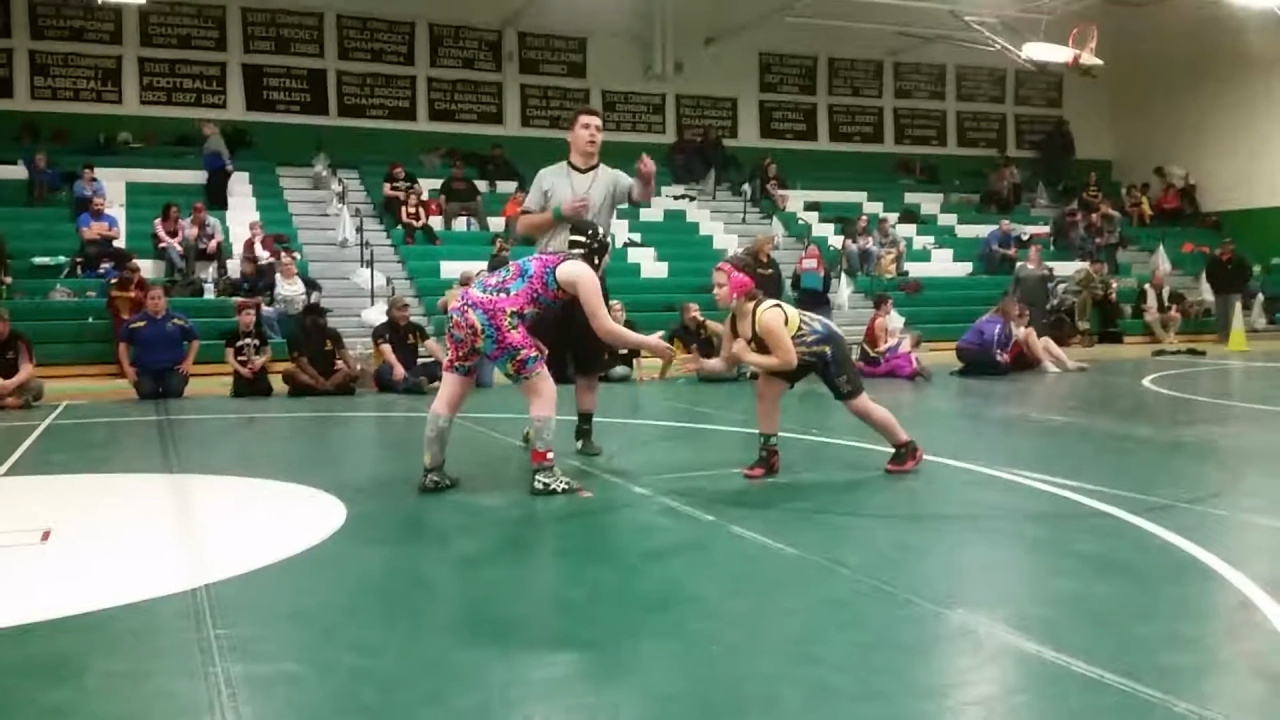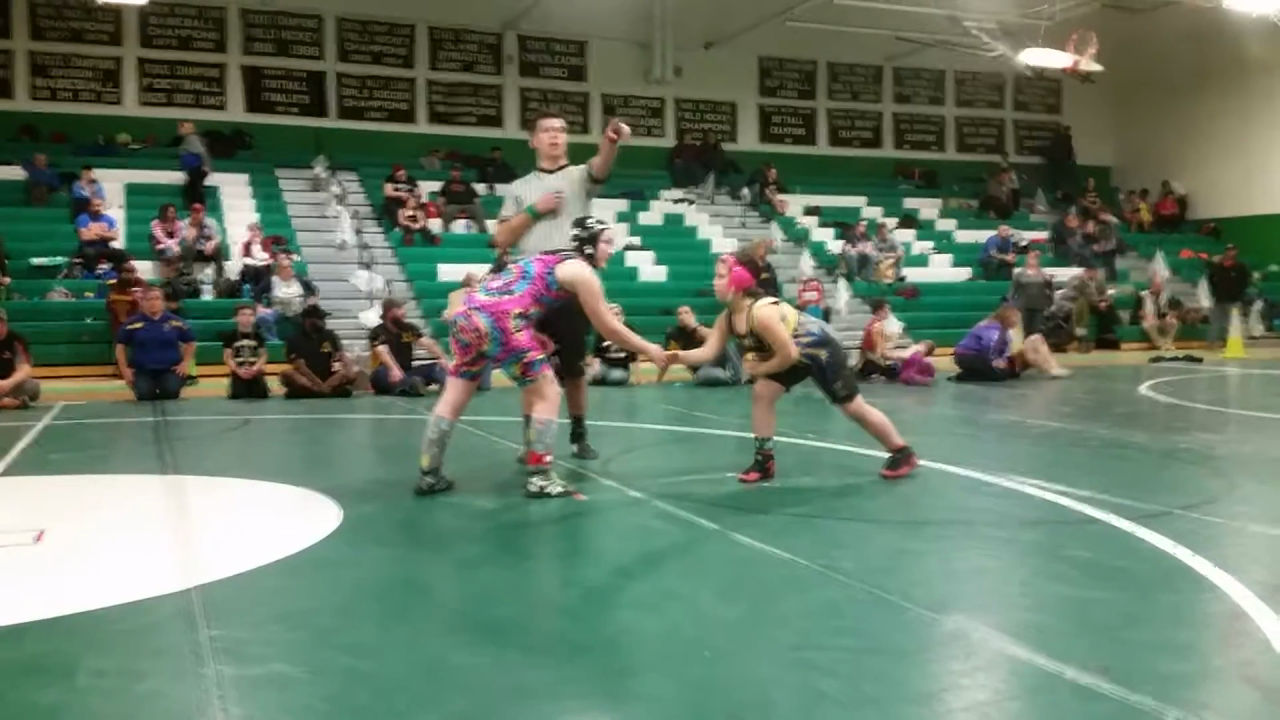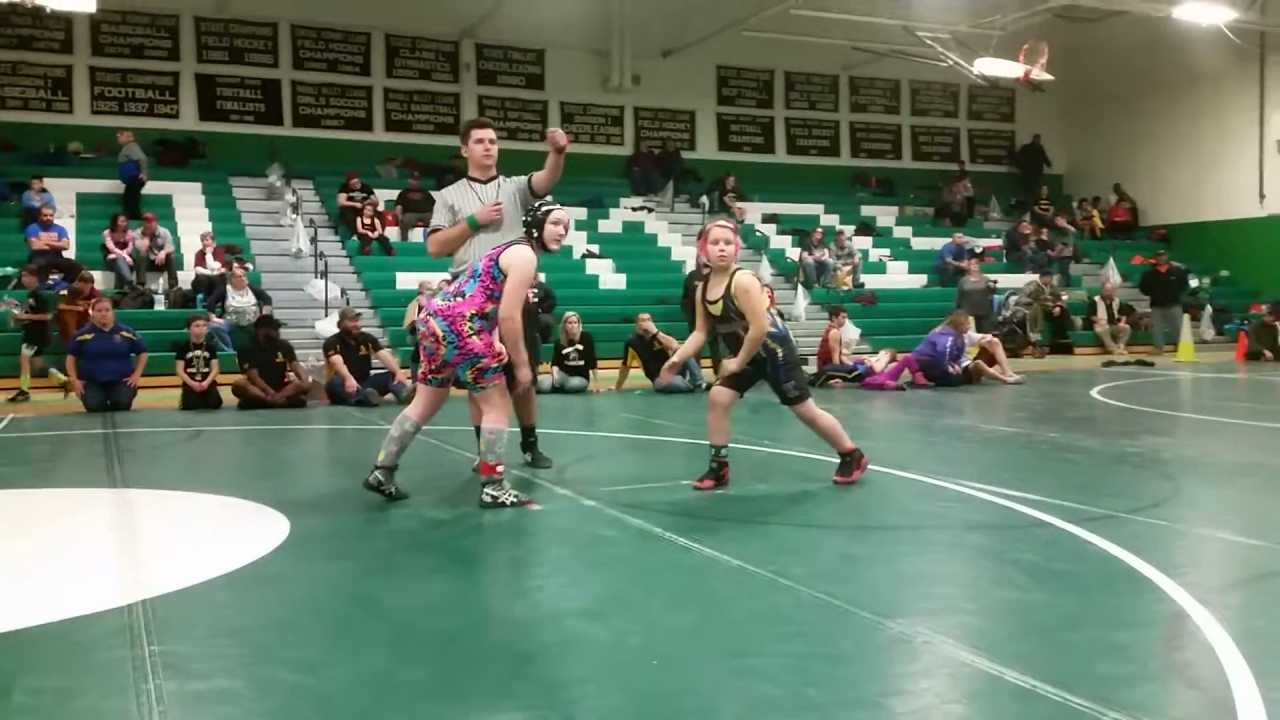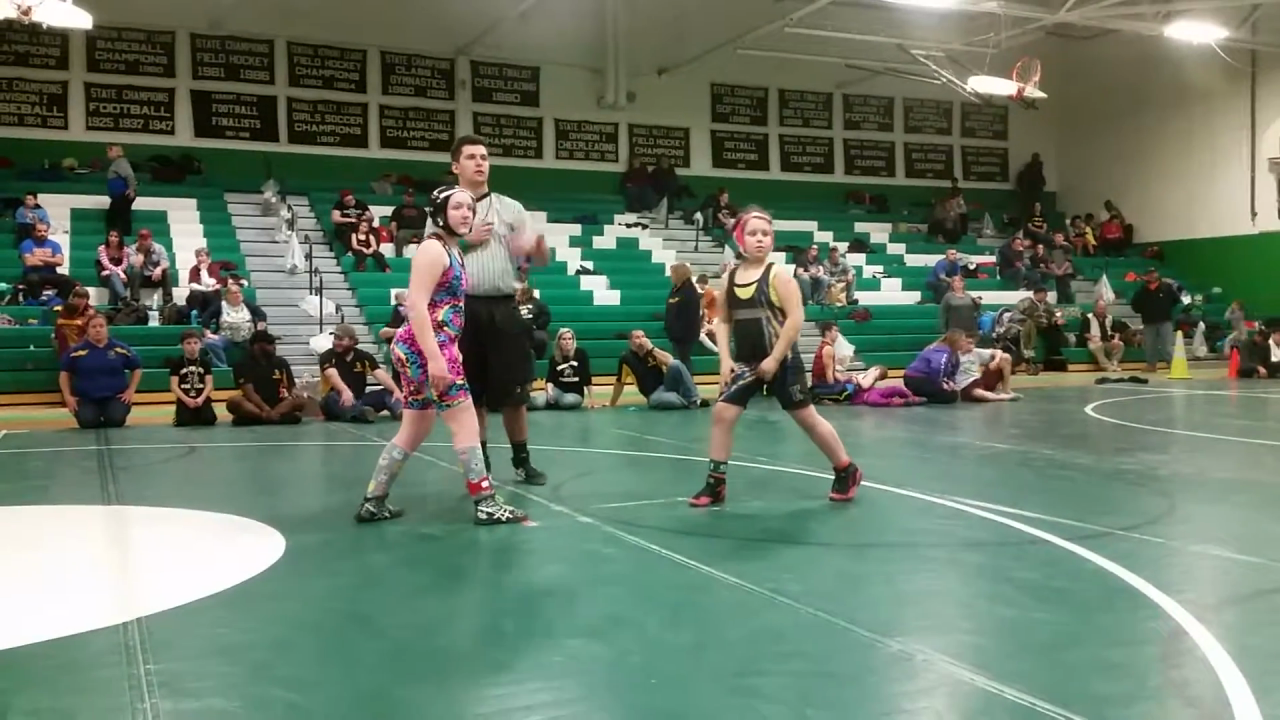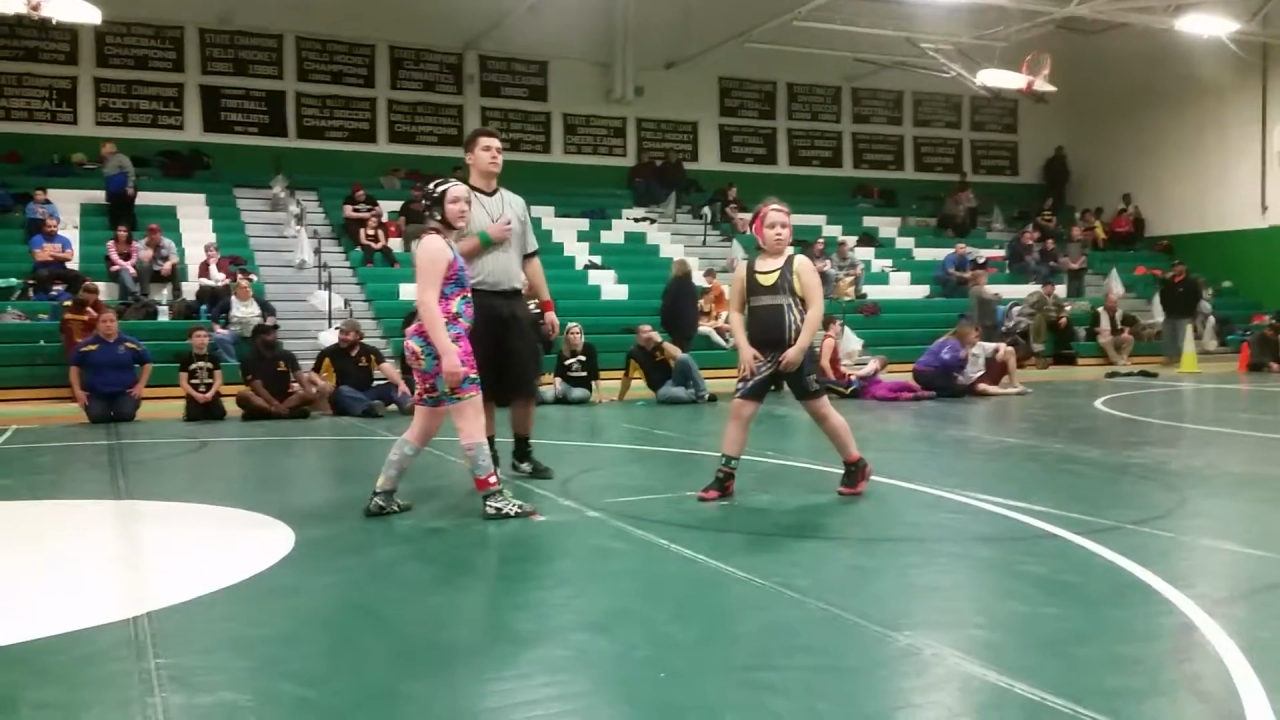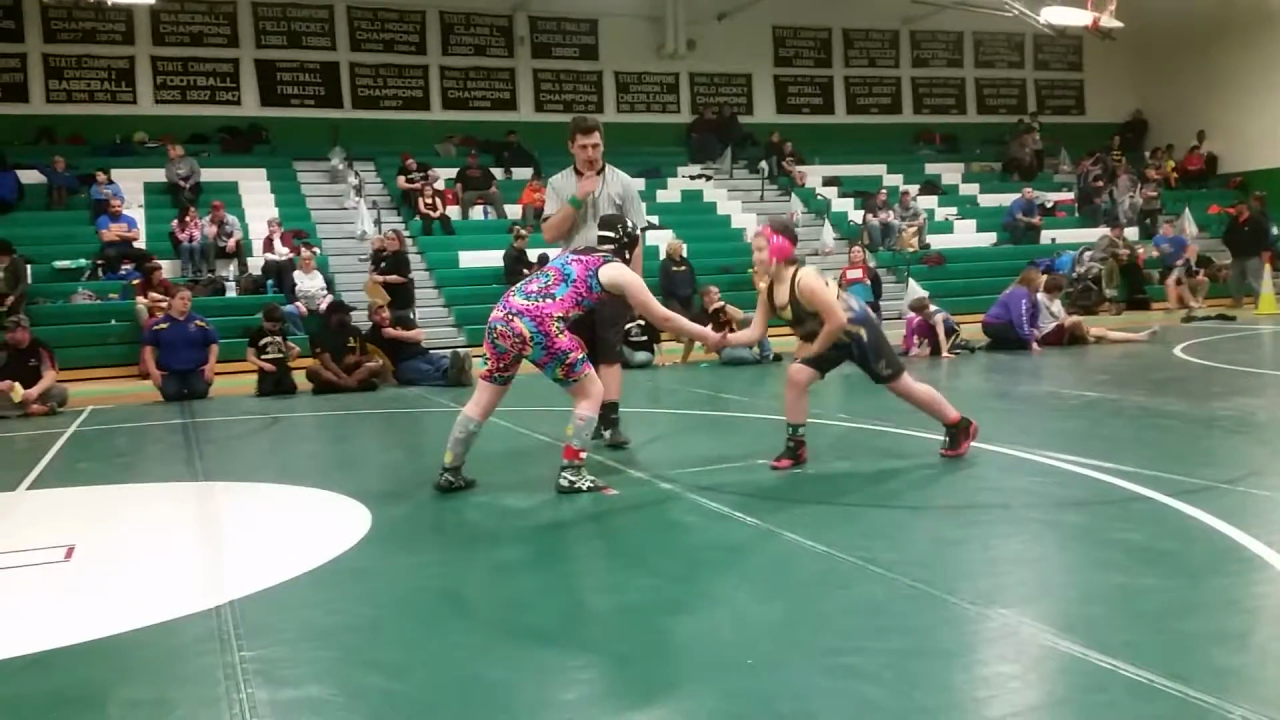
dt=0.7s
person 1, frame 1
left shoulder: (612, 179)
right shoulder: (548, 176)
left elbow: (639, 195)
right elbow: (522, 227)
left wrist: (646, 179)
right wrist: (559, 213)
left knee: (590, 363)
right knee: (543, 360)
left ankle: (584, 433)
person 1, frame 2
left shoulder: (579, 177)
right shoulder: (519, 187)
left elbow: (602, 165)
right elbow: (501, 238)
left wrist: (611, 140)
right wrist: (533, 211)
left knee: (573, 366)
left ankle: (579, 435)
right ankle: (532, 439)
person 1, frame 3
left shoulder: (515, 188)
right shoulder: (450, 195)
left elbow: (548, 179)
right elbow: (434, 247)
left wrist: (557, 151)
right wrist: (473, 221)
left ankle: (530, 444)
person 1, frame 4
left shoulder: (511, 207)
left elbow: (541, 258)
left wrist: (534, 244)
right wrist: (463, 241)
left hip: (503, 308)
right hip: (463, 310)
left knee: (514, 392)
right knee: (472, 395)
left ankle: (522, 460)
right ankle: (482, 465)
person 1, frame 5
left shoulder: (516, 203)
left elbow: (530, 259)
left wrist: (547, 305)
right wrist: (484, 238)
left hip: (514, 304)
right hip: (476, 304)
left knee: (525, 385)
right knee: (481, 389)
left ankle: (523, 454)
right ankle: (489, 458)
person 1, frame 6
left shoulder: (622, 183)
right shoulder: (558, 184)
right elbow: (550, 233)
right wrist: (576, 200)
left knee: (609, 349)
right knee: (586, 353)
left ankle: (612, 422)
right ankle: (599, 417)
person 2, frame 1
left shoulder: (547, 260)
right shoulder: (583, 272)
right elbow: (605, 328)
left wrist: (530, 345)
right wrist: (648, 342)
left hip: (464, 307)
right hip: (494, 318)
left knee: (449, 395)
right knee: (543, 392)
left ankle: (432, 472)
right ankle: (544, 475)
person 2, frame 2
left shoulder: (552, 260)
right shoulder: (582, 271)
right elbow: (607, 326)
left wrist: (536, 337)
right wrist: (648, 349)
left hip: (469, 313)
right hip: (499, 322)
left knee: (453, 398)
right knee: (547, 395)
left ankle: (428, 475)
right ankle: (540, 478)
person 2, frame 3
left shoulder: (512, 250)
right shoulder: (525, 255)
right elbow: (510, 314)
left wrist: (494, 342)
right wrist: (522, 364)
left hip: (435, 320)
right hip: (458, 328)
left knee: (424, 404)
right knee: (498, 403)
left ankle: (382, 472)
right ankle: (493, 488)
person 2, frame 4
left shoulder: (452, 251)
right shoulder: (433, 248)
right elbow: (417, 306)
left wrist: (452, 349)
right wrist: (435, 356)
left hip: (422, 350)
right hip: (423, 349)
left knee: (412, 432)
right knee: (466, 422)
left ankle: (373, 502)
right ankle: (486, 503)
person 2, frame 5
left shoulder: (446, 245)
right shoulder: (434, 243)
right elbow: (427, 302)
left wrist: (448, 350)
right wrist: (448, 352)
left hip: (435, 344)
right hip: (441, 343)
left knee: (424, 427)
right knee: (472, 419)
left ankle: (382, 496)
right ankle: (494, 498)
person 2, frame 6
left shoulder: (574, 255)
right shoulder: (620, 272)
right elbow: (662, 317)
left wrist: (575, 340)
right wrist: (702, 333)
left hip: (503, 315)
right hip: (538, 325)
left knee: (482, 400)
right knee: (590, 392)
left ankle: (450, 473)
right ankle: (571, 473)
person 3, frame 1
left shoulder: (767, 316)
right shoulder: (732, 322)
left elbow: (788, 361)
right elbow: (726, 362)
left wrist: (748, 356)
right wrist: (702, 364)
left hip: (826, 345)
right hip: (800, 350)
left knee: (858, 405)
right knee: (765, 390)
left ankle: (907, 447)
right ankle: (768, 456)
person 3, frame 2
left shoulder: (763, 312)
right shoulder: (728, 318)
left elbow: (789, 354)
right elbow: (708, 352)
left wrist: (761, 368)
right wrist: (676, 356)
left hip: (821, 349)
right hip: (795, 354)
left knee: (854, 407)
right knee: (762, 393)
left ankle: (902, 453)
right ankle: (764, 461)
person 3, frame 3
left shoulder: (744, 281)
right shoulder: (704, 288)
left elbow: (760, 328)
right elbow: (700, 333)
left wrist: (739, 362)
right wrist: (677, 359)
left hip: (775, 350)
right hip: (746, 353)
left knee: (805, 410)
right knee: (718, 398)
left ankle: (852, 455)
right ankle: (718, 468)
person 3, frame 4
left shoulder: (778, 274)
right shoulder: (729, 279)
left elbow: (795, 319)
right elbow: (723, 321)
left wrist: (775, 358)
right wrist: (725, 358)
left hip: (782, 360)
right hip: (745, 361)
left knee: (807, 418)
right knee: (722, 413)
left ankle: (847, 471)
right ankle: (715, 484)
person 3, frame 5
left shoulder: (800, 264)
right shoulder: (745, 270)
left elbow: (816, 308)
right elbow: (736, 311)
left wrist: (800, 347)
right wrist: (744, 347)
left hip: (794, 352)
right hip: (760, 354)
left knee: (820, 409)
right knee: (739, 410)
left ankle: (856, 466)
right ankle: (724, 478)
person 3, frame 6
left shoulder: (806, 280)
right shoulder: (769, 292)
left elbow: (838, 320)
right elbow: (753, 333)
left wrist: (815, 347)
right wrist: (722, 338)
left hip: (859, 331)
right hip: (827, 338)
left knee: (902, 385)
right knee: (797, 376)
left ankle: (960, 426)
right ankle: (795, 447)
